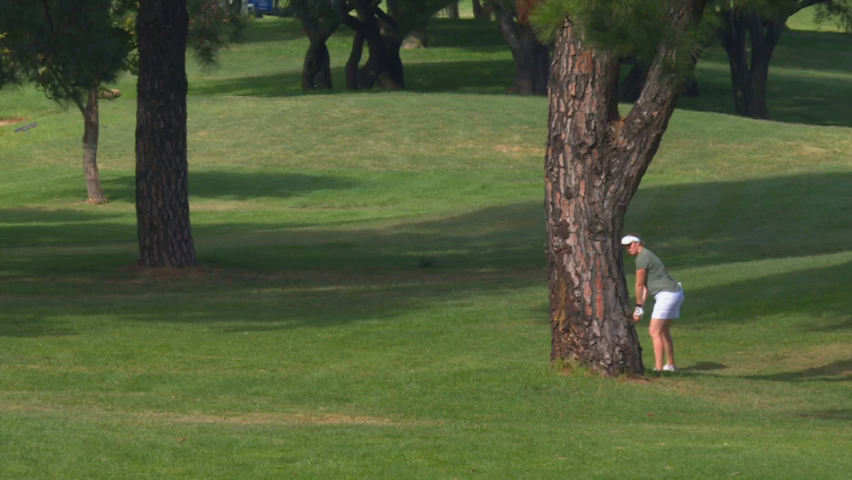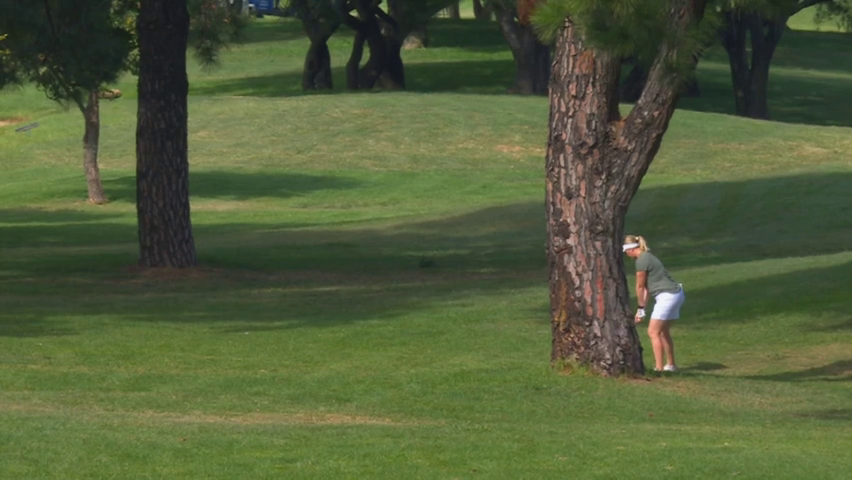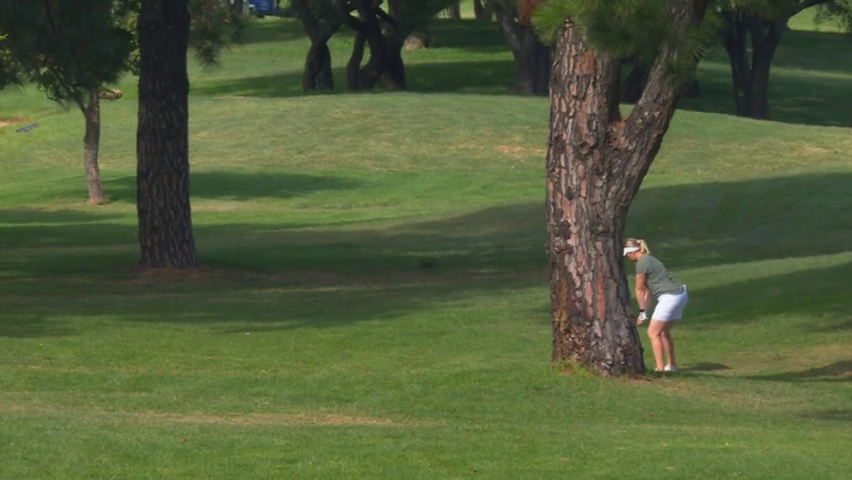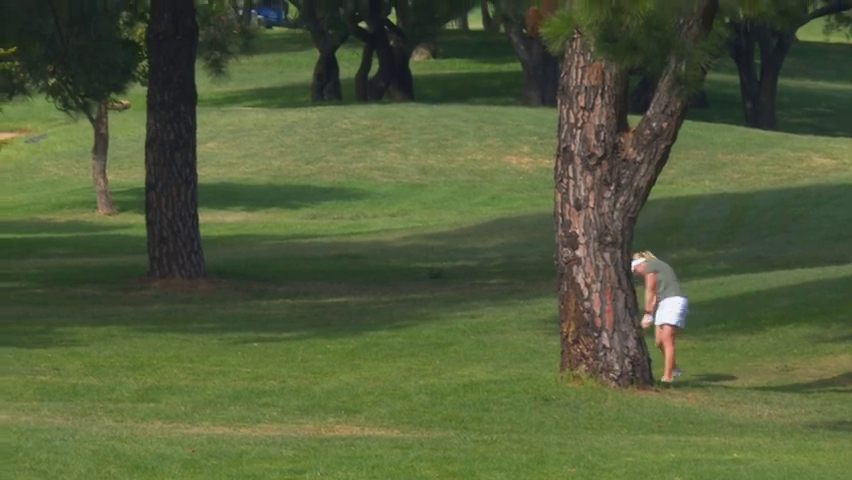
dt=1s
person 1, frame 1
left shoulder: (641, 258)
right shoulder: (646, 255)
left elbow: (639, 285)
right elbow: (646, 286)
left wrist: (638, 307)
right wrist: (640, 307)
left hip: (667, 295)
right hip: (673, 293)
left knee: (654, 331)
right knee: (663, 331)
left ankle: (659, 368)
right ankle: (670, 365)
person 1, frame 2
left shoulder: (641, 260)
right shoulder: (647, 257)
left elbow: (640, 287)
right elbow: (646, 287)
left wrist: (640, 308)
right wrist: (642, 308)
left hip: (667, 296)
right hip: (675, 294)
left knee: (653, 332)
right knee: (663, 331)
left ankle: (659, 369)
right ankle: (671, 365)
person 1, frame 3
left shoulder: (640, 265)
right shoulder: (650, 259)
left elbow: (639, 291)
right elbow: (650, 290)
left wrist: (642, 311)
right wrist: (644, 311)
left hip: (670, 298)
right hip: (680, 294)
left knee: (653, 333)
right knee: (664, 331)
left ankle: (660, 369)
right ankle: (671, 365)
person 1, frame 4
left shoulder: (650, 268)
right shoulder: (655, 267)
left elbow: (650, 293)
right elbow: (655, 296)
left wrist: (647, 314)
right wrist: (651, 313)
left hip: (675, 301)
left knee: (667, 340)
right knee: (659, 341)
left ankle: (667, 378)
right ankle: (674, 369)
